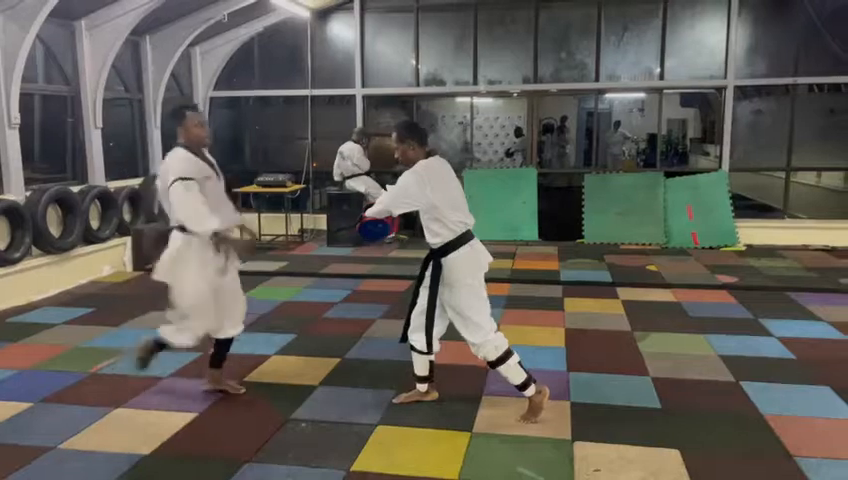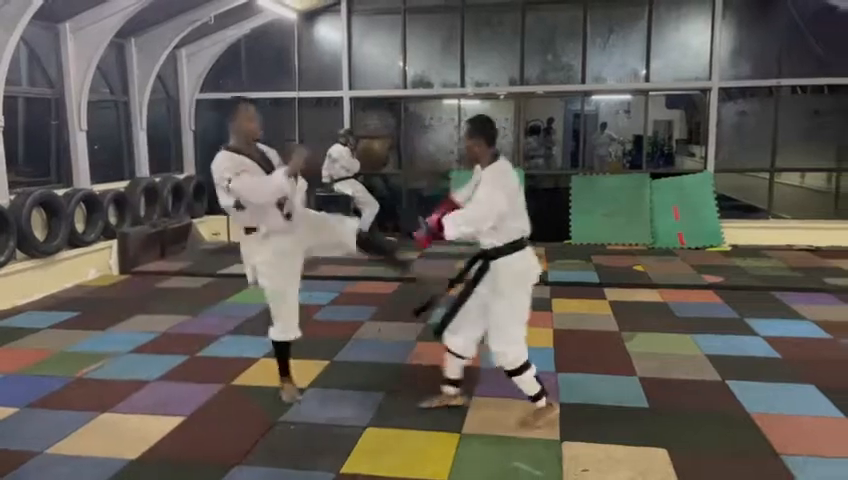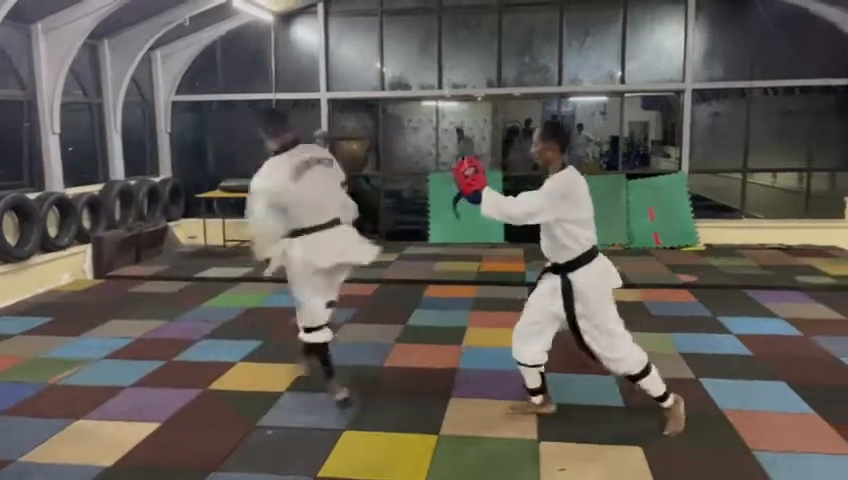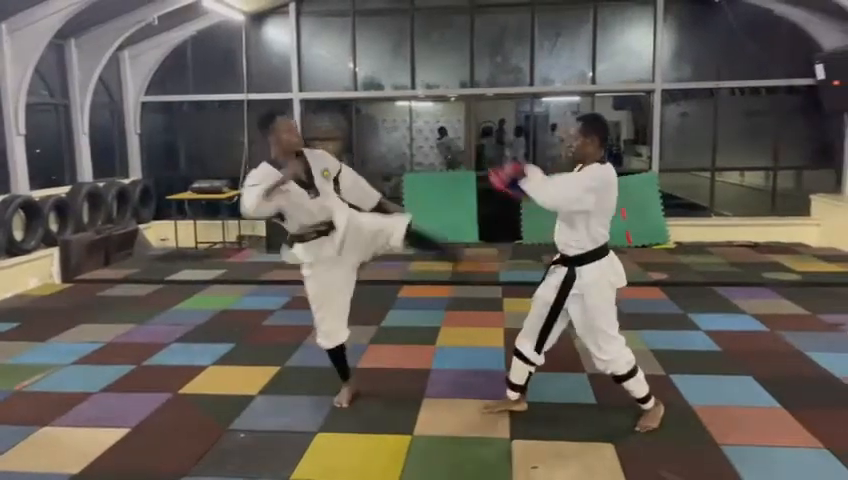
dt=0.5s
person 1, frame 1
left shoulder: (418, 176)
right shoulder: (437, 166)
left elbow: (386, 205)
right elbow: (401, 202)
left wrist: (367, 215)
right wrist: (383, 214)
left hip: (456, 261)
right hip: (448, 258)
left knee: (480, 332)
right knee: (421, 322)
left ankle: (533, 392)
right ankle: (424, 388)
person 1, frame 2
left shoulder: (498, 176)
right shoulder: (485, 171)
left elbow: (474, 218)
right elbow: (462, 199)
left wrist: (437, 227)
right wrist: (445, 211)
left hip: (509, 265)
right hip: (495, 262)
left knee: (505, 341)
right knee: (463, 325)
left ankle: (543, 403)
right ankle: (451, 391)
person 1, frame 3
left shoulder: (563, 184)
right shoulder: (561, 179)
left elbow: (520, 209)
left wrist: (478, 192)
left hip: (583, 278)
right hip: (560, 276)
left knee: (615, 346)
right knee: (527, 336)
left ankle: (671, 402)
right ankle: (539, 400)
person 1, frame 4
left shoulder: (599, 177)
right shoulder: (585, 172)
left elbow: (555, 195)
right elbow: (556, 189)
left wrist: (523, 176)
left hip: (590, 272)
right hip: (567, 268)
left knee: (606, 345)
right knee: (533, 331)
left ankle: (651, 405)
right ankle: (515, 397)
person 2, frame 1
left shoulder: (203, 159)
right shoulder: (180, 162)
right elbow: (189, 206)
left wrist: (239, 225)
right wrist: (220, 234)
left hip: (211, 247)
right hip: (192, 249)
left knee: (232, 312)
right knee: (195, 323)
left ankle: (216, 375)
right ankle: (149, 350)
person 2, frame 2
left shoulder: (265, 152)
right shoulder: (223, 164)
right elbow: (255, 193)
right wrist: (290, 171)
left hip: (298, 224)
right hip: (269, 244)
left knee: (351, 233)
right knee: (284, 316)
left ankle: (405, 268)
right ankle: (285, 379)
person 2, frame 3
left shoulder: (267, 175)
right shoulder: (321, 155)
left elbow: (261, 222)
right elbow: (346, 205)
left wrist: (269, 248)
left hip: (305, 248)
right hip: (337, 238)
left knee: (312, 315)
right knee: (320, 299)
left ankle: (331, 382)
person 2, frame 4
left shoulder: (317, 158)
right shoulder: (261, 178)
left elbow: (350, 184)
right elbow: (253, 206)
left wrist: (382, 203)
right wrist: (282, 179)
left hip: (349, 230)
right hip: (318, 253)
left knee: (401, 230)
right knee: (329, 322)
right ankle: (347, 384)
